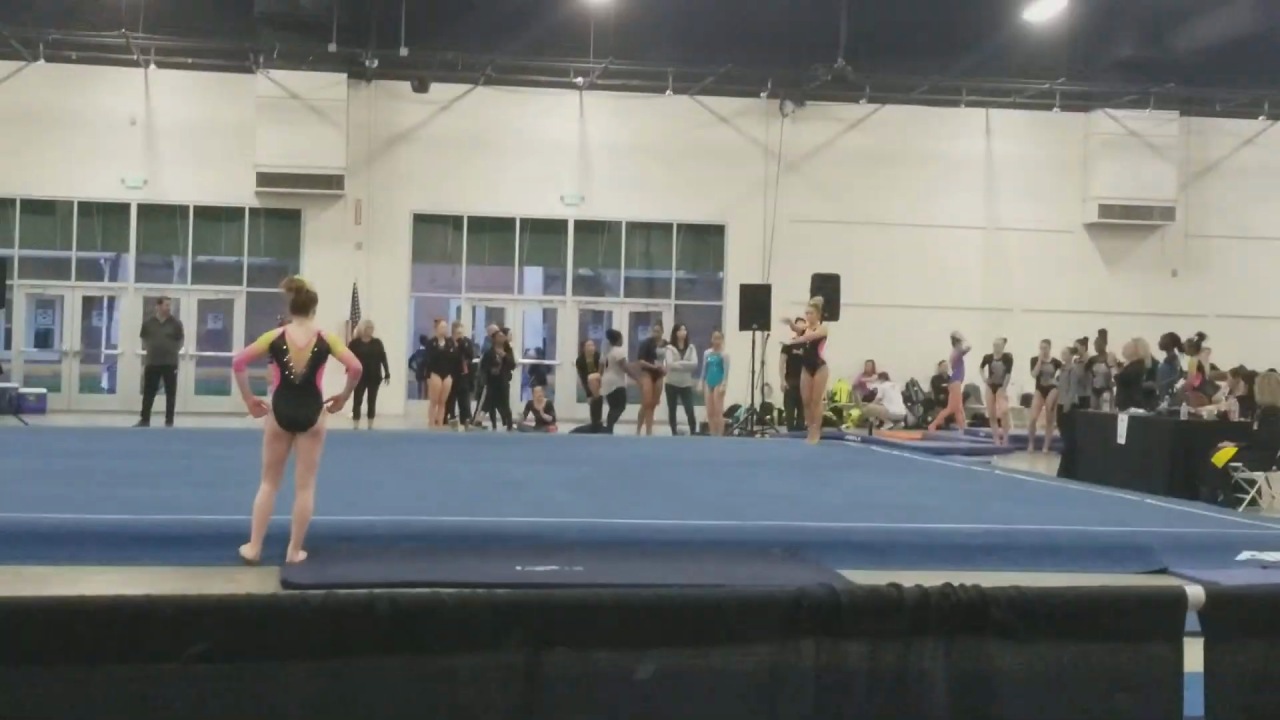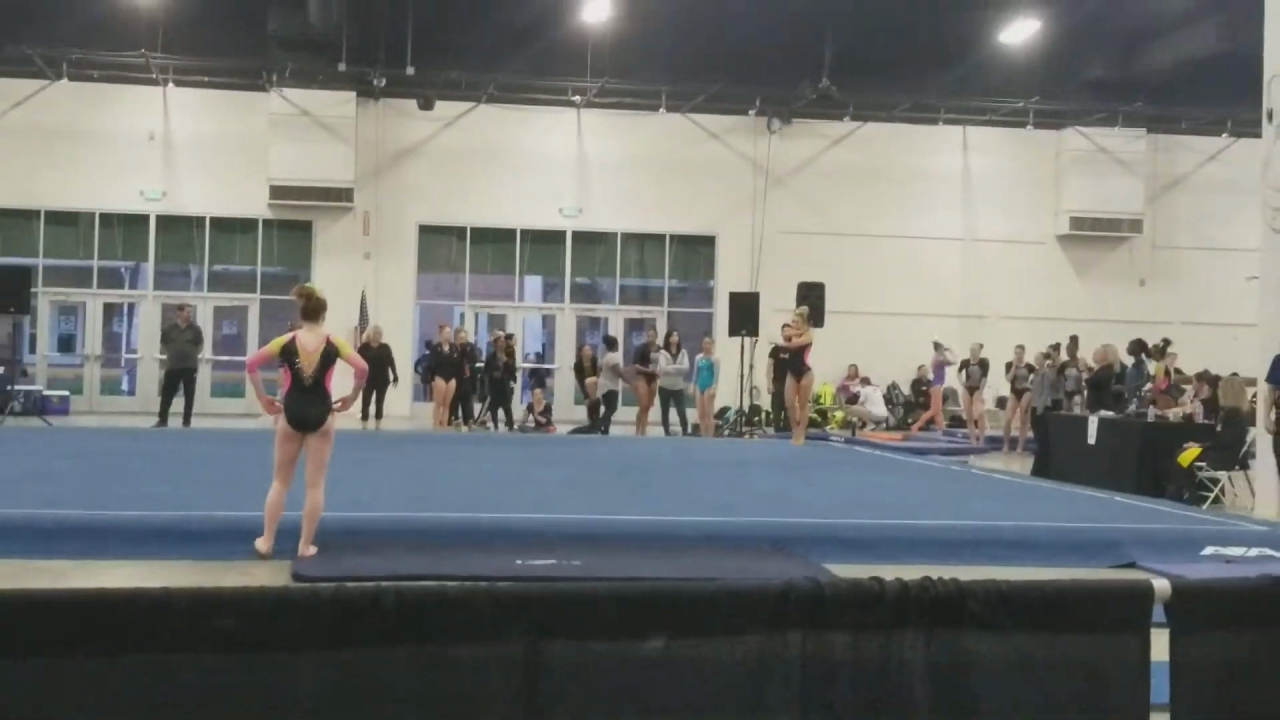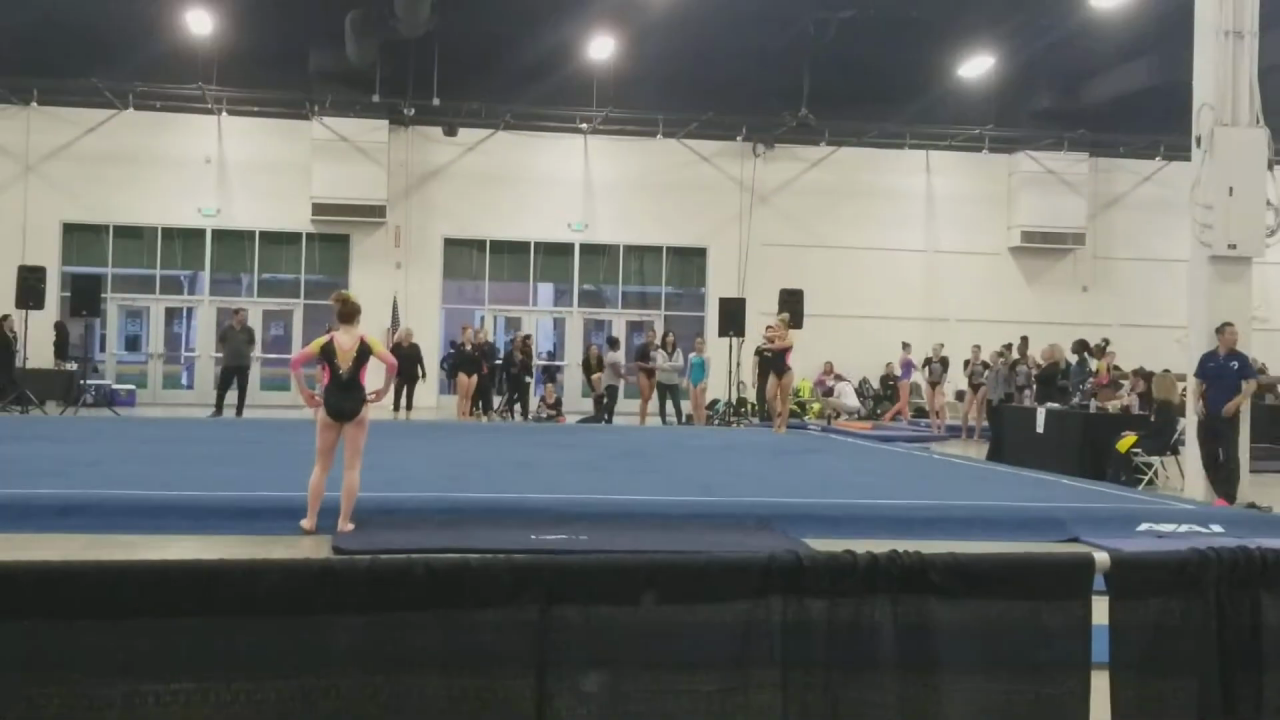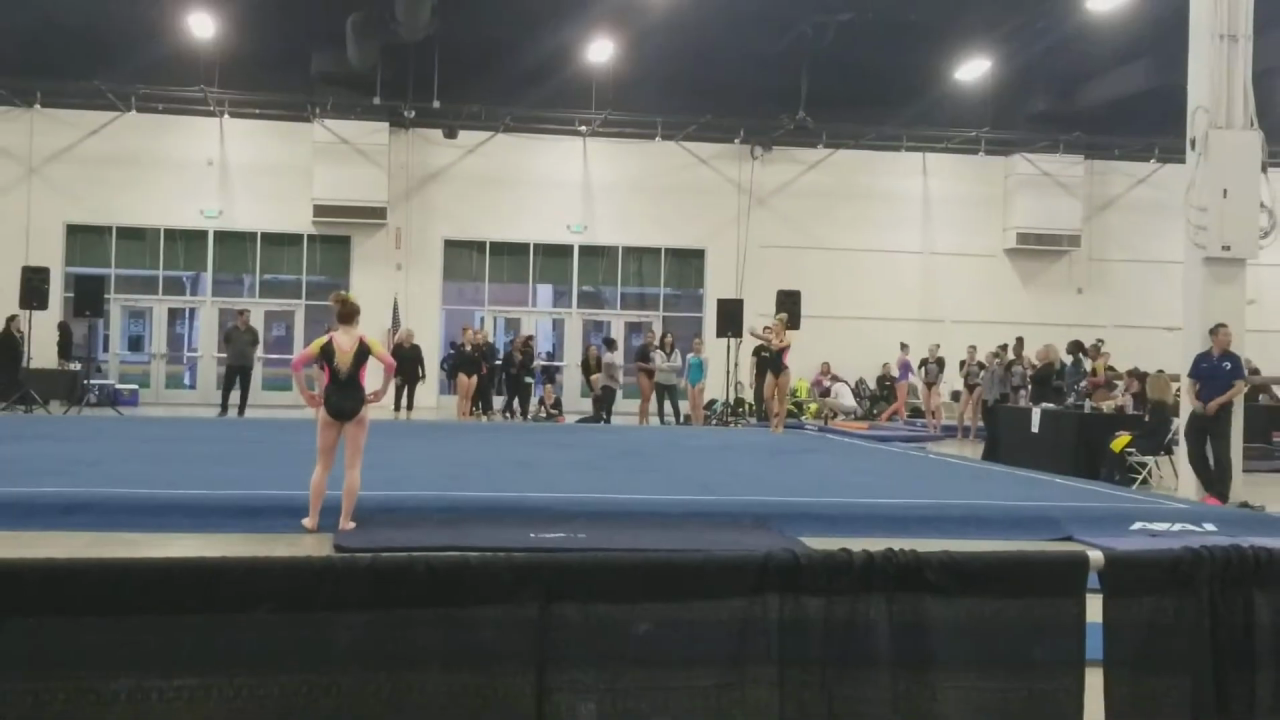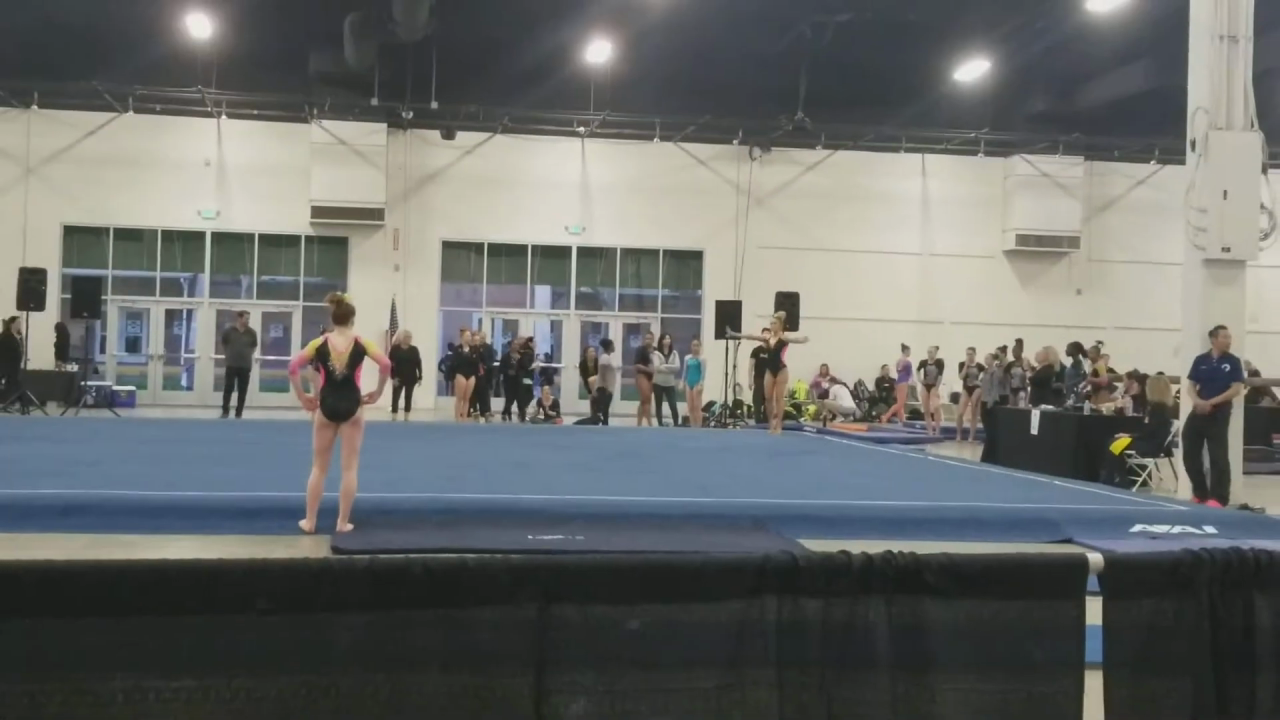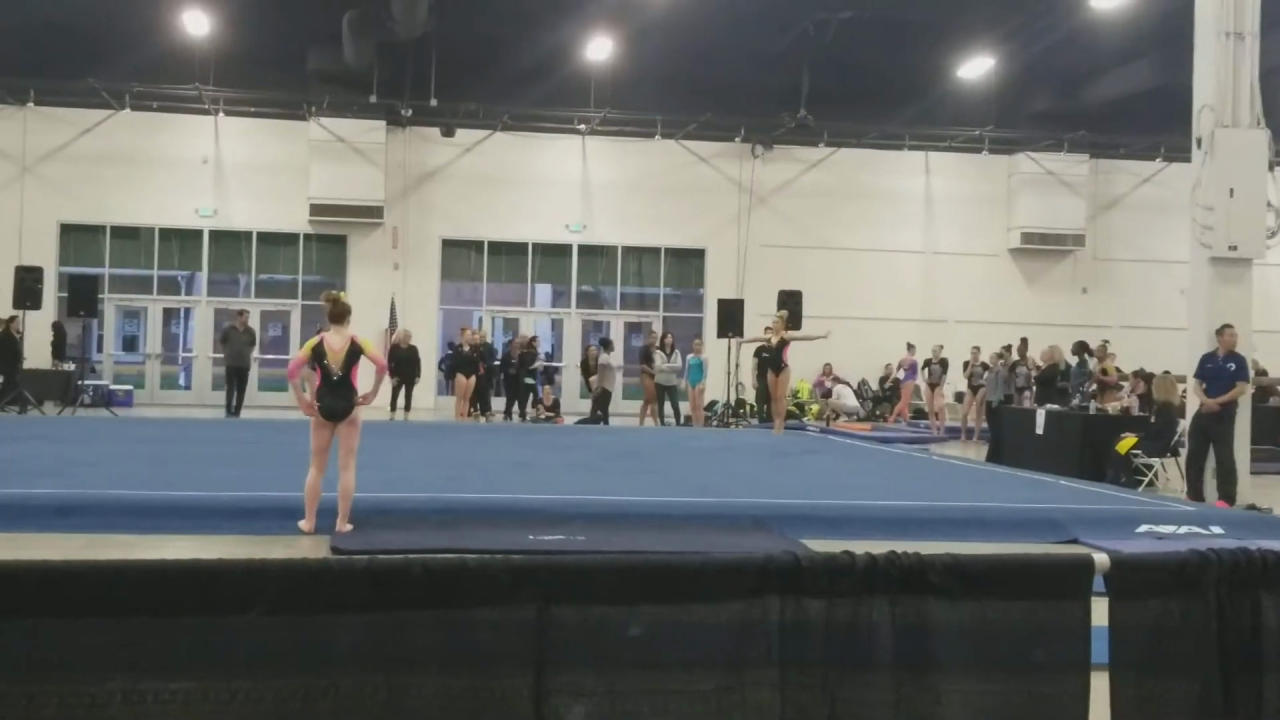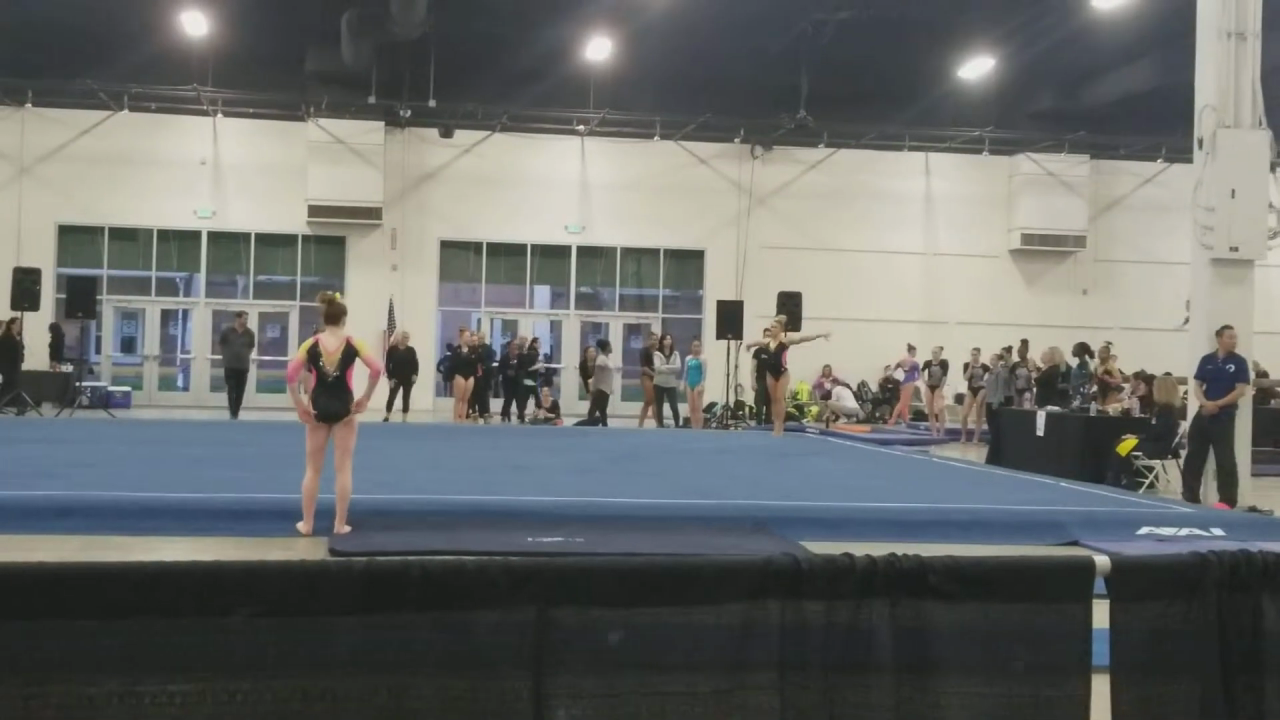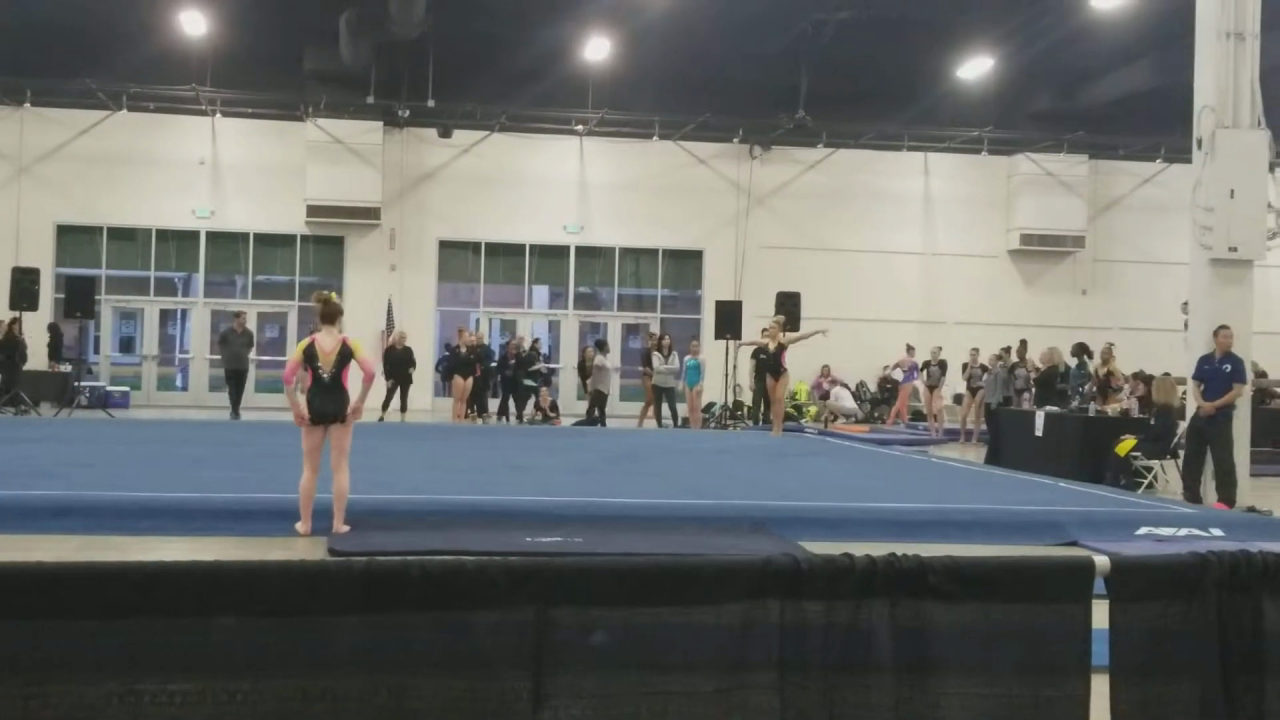
dt=0.1s
person 1, frame 1
left shoulder: (275, 337)
right shoulder: (325, 338)
left elbow: (238, 363)
right elbow: (356, 368)
left wrist: (250, 399)
right wrist: (342, 397)
left hip: (280, 413)
right hip: (312, 414)
left knee: (269, 484)
right knee: (304, 488)
left ankle: (254, 547)
right ankle: (294, 551)
person 1, frame 2
left shoulder: (286, 341)
right shoulder: (333, 342)
left elbow: (252, 364)
right elbow: (362, 369)
left wrist: (264, 399)
right wrist: (351, 398)
left hip: (291, 414)
right hip: (321, 415)
left knee: (280, 481)
right knee: (315, 485)
left ankle: (267, 541)
right ankle: (306, 545)
person 1, frame 3
left shoulder: (325, 341)
right shoulder: (366, 341)
left elbow: (295, 362)
right elbow: (392, 363)
left wrist: (305, 393)
right wrist: (383, 390)
left hip: (330, 406)
right hip: (357, 406)
left knee: (321, 466)
right knee: (352, 468)
left ankle: (310, 520)
right ankle: (344, 522)
person 1, frame 4
left shoulder: (324, 342)
right shoulder: (365, 342)
left elbow: (296, 364)
right elbow: (390, 364)
left wrist: (305, 393)
right wrist: (381, 391)
left hip: (330, 405)
right hip: (356, 406)
left knee: (322, 466)
right knee: (352, 467)
left ankle: (313, 519)
right ankle: (345, 521)
person 1, frame 5
left shoulder: (320, 343)
right shoulder: (361, 343)
left elbow: (293, 367)
right elbow: (386, 364)
left wrist: (302, 396)
right wrist: (377, 393)
left hip: (326, 406)
right hip: (352, 407)
left knee: (319, 467)
right knee: (349, 468)
left ankle: (310, 521)
right ankle: (343, 522)
person 1, frame 6
left shoulder: (315, 342)
right shoulder: (357, 342)
left elbow: (292, 369)
right elbow: (382, 365)
left wrist: (302, 400)
right wrist: (372, 394)
left hip: (323, 406)
right hip: (349, 407)
left knee: (316, 468)
right knee: (347, 468)
left ankle: (309, 521)
right ankle: (342, 522)
person 1, frame 7
left shoulder: (311, 344)
right shoulder: (353, 343)
left elbow: (291, 373)
right elbow: (376, 369)
left wrist: (300, 406)
right wrist: (364, 399)
left hip: (318, 408)
right hip: (344, 408)
left knee: (313, 469)
right knee: (343, 469)
left ankle: (307, 523)
right ankle: (340, 524)
person 1, frame 8
left shoulder: (307, 344)
right shoulder: (349, 344)
left elbow: (288, 376)
right elbow: (370, 373)
left wrist: (297, 409)
right wrist: (359, 404)
left hip: (314, 409)
right hip: (340, 409)
left knee: (310, 469)
right knee: (340, 469)
left ankle: (305, 523)
right ankle: (338, 523)
